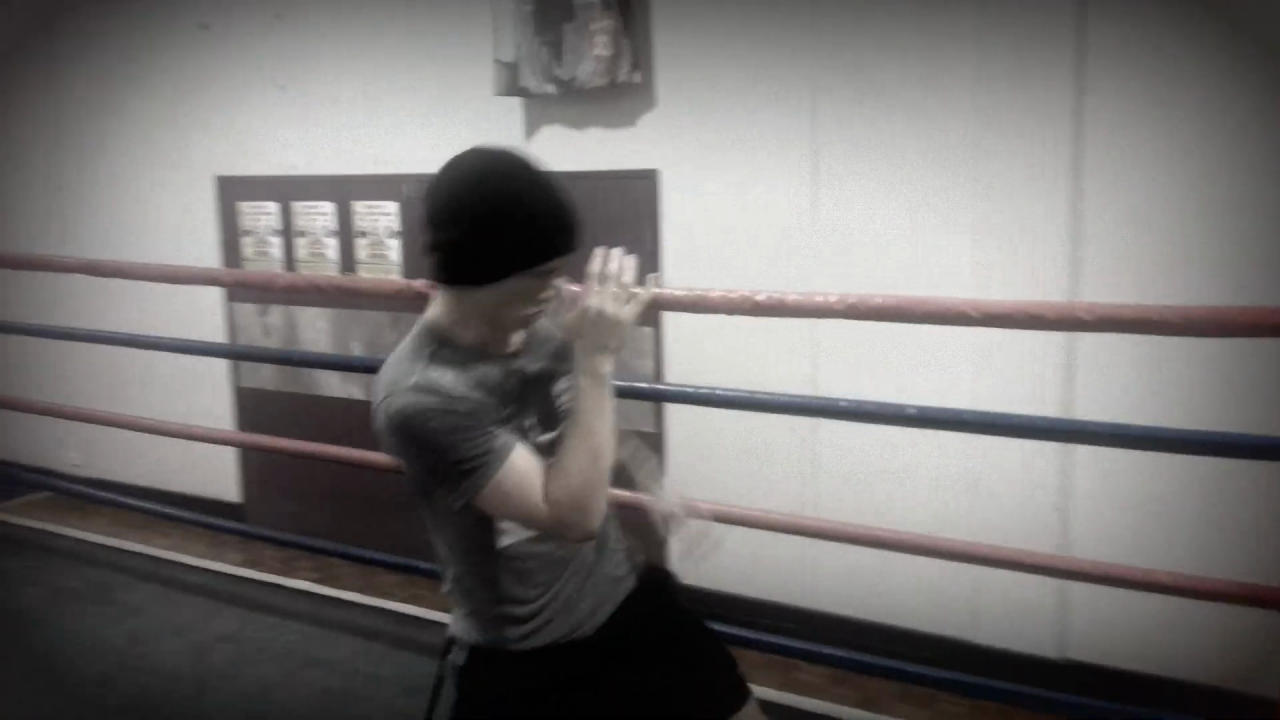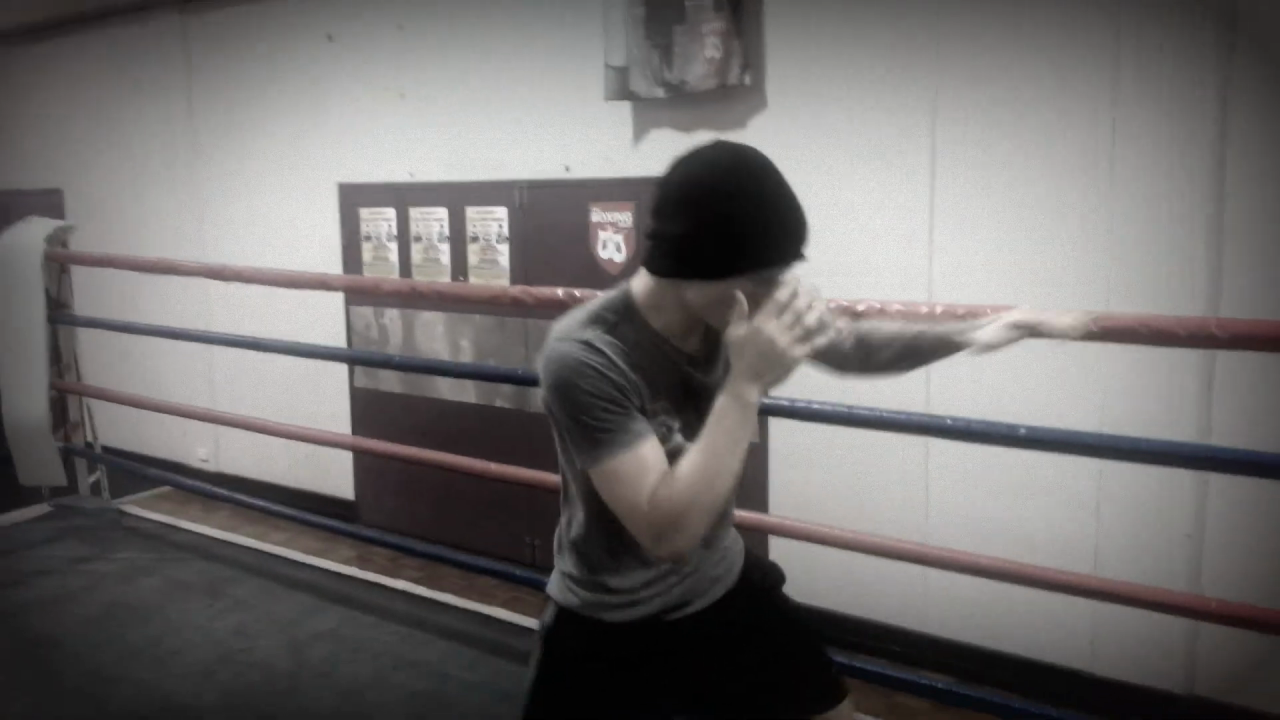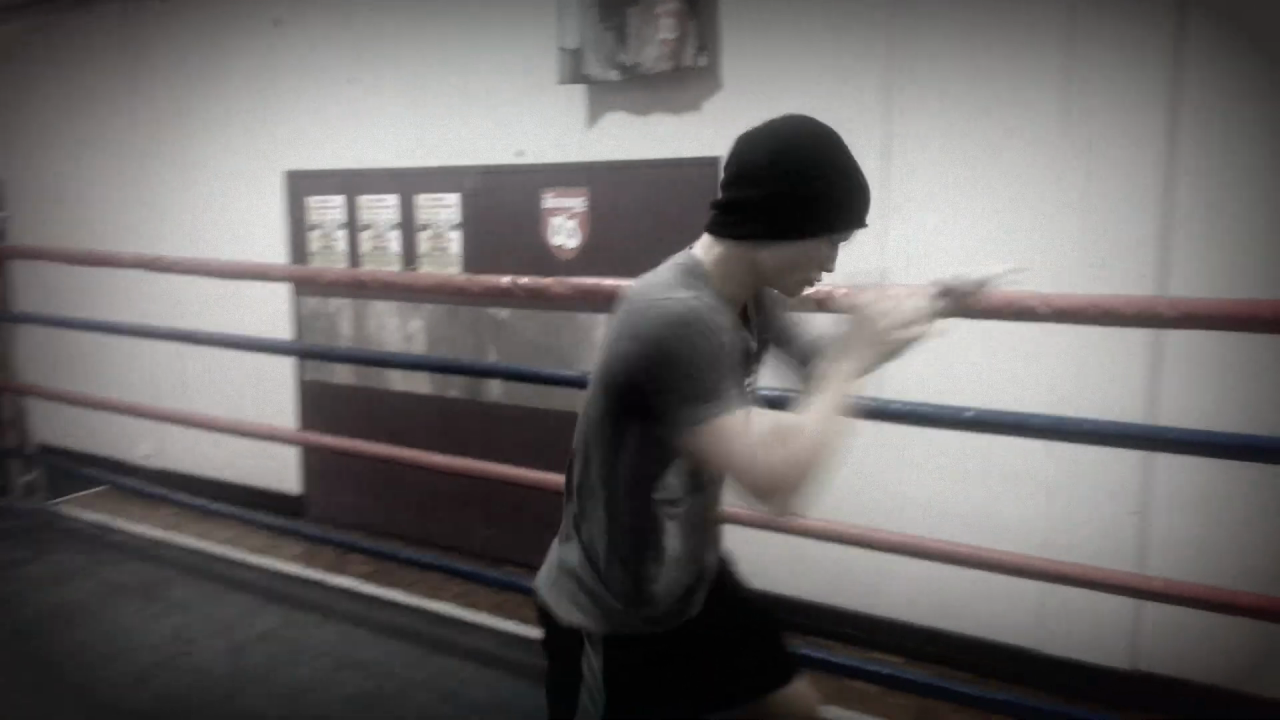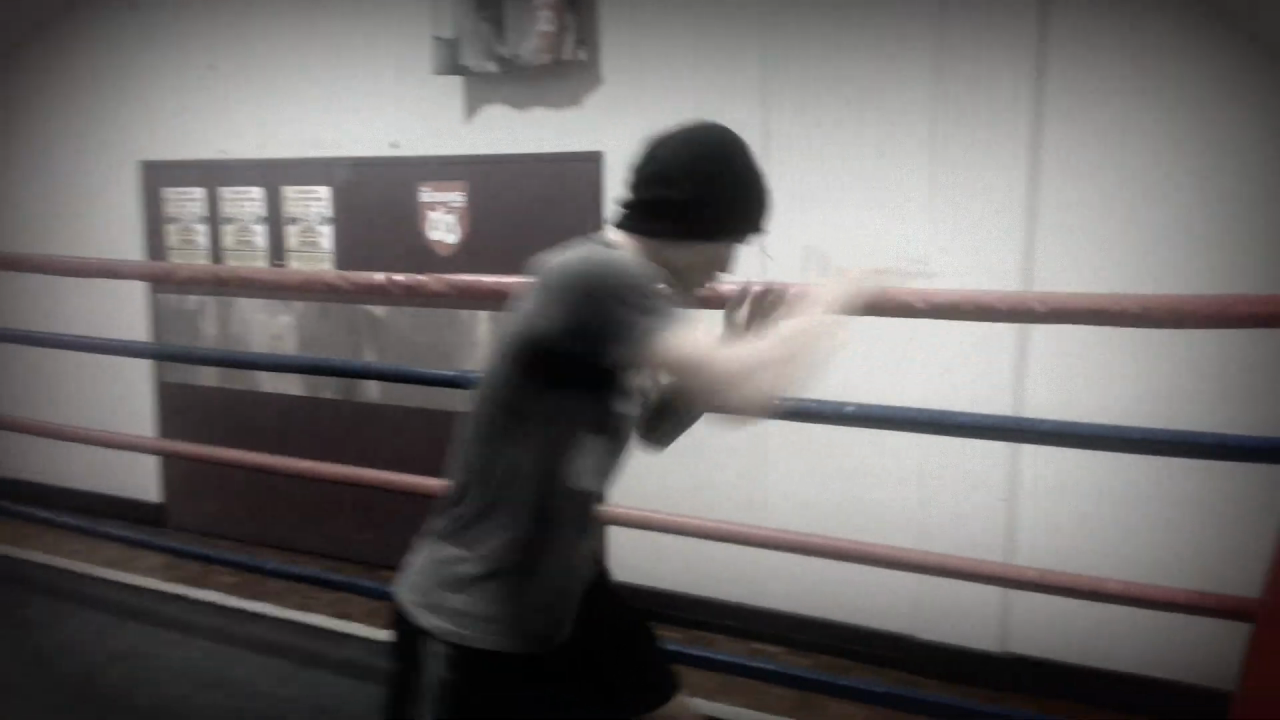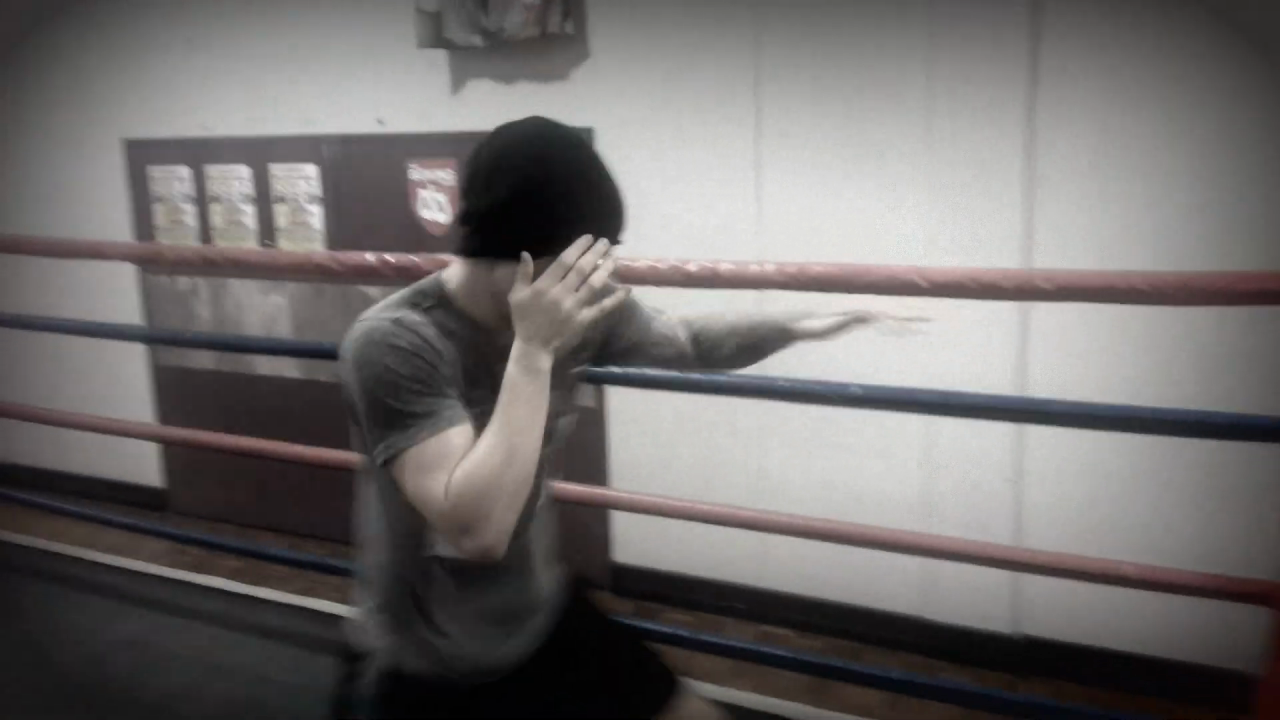
dt=0.3s
person 1, frame 1
left shoulder: (538, 318)
right shoulder: (417, 397)
right elbow: (572, 516)
right wrist: (596, 362)
left hip: (620, 592)
right hip: (516, 647)
person 1, frame 2
left shoulder: (743, 304)
right shoulder: (583, 356)
left elbow: (850, 347)
right elbow: (668, 530)
left wrist: (972, 333)
right wrist: (747, 383)
left hip: (718, 586)
right hip: (606, 620)
person 1, frame 3
left shoulder: (746, 291)
right shoulder: (678, 318)
left elbow: (814, 361)
right elbow: (777, 483)
right wrist: (853, 356)
left hip: (686, 581)
right hip: (613, 614)
person 1, frame 4
left shoulder: (627, 291)
right shoulder: (598, 279)
left elbow: (657, 427)
right elbow: (745, 389)
left wrist: (737, 340)
right wrist: (824, 301)
left hip: (562, 591)
person 1, frame 5
left shoulder: (569, 303)
right shoulder: (392, 343)
left elbow: (689, 346)
right elbow: (477, 527)
left wrist: (789, 329)
right wrist: (535, 349)
left hip: (541, 614)
